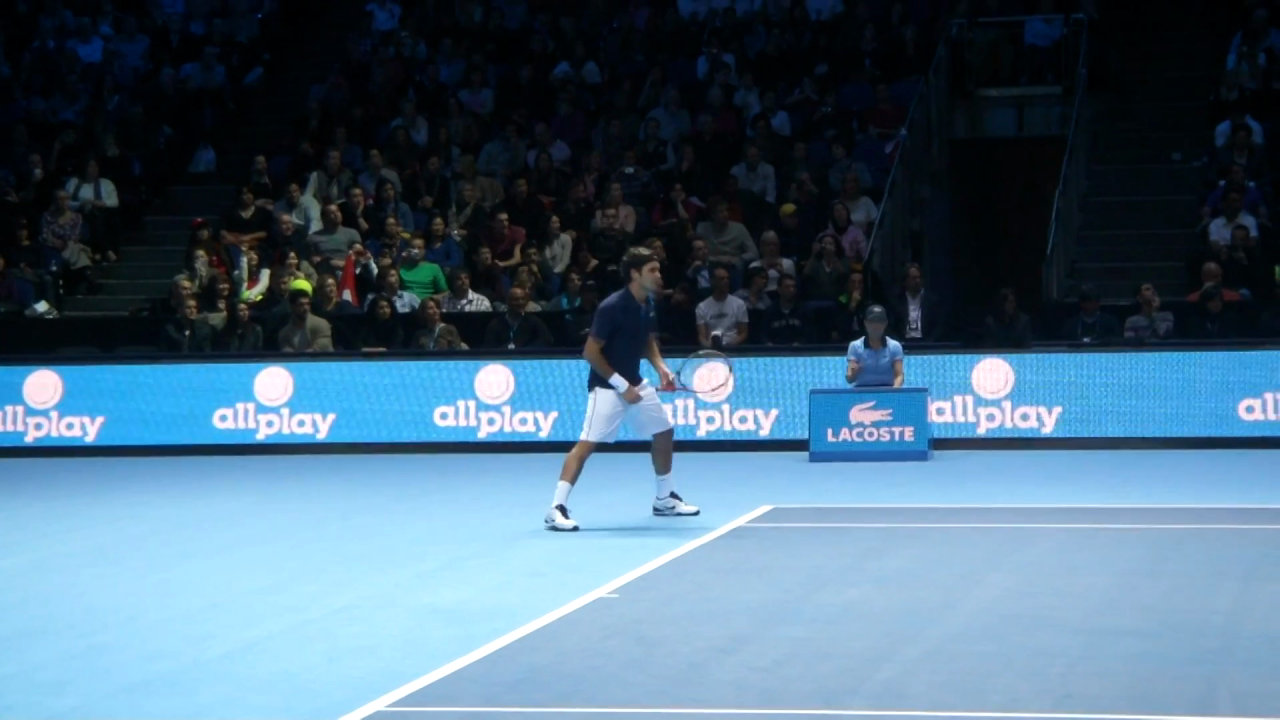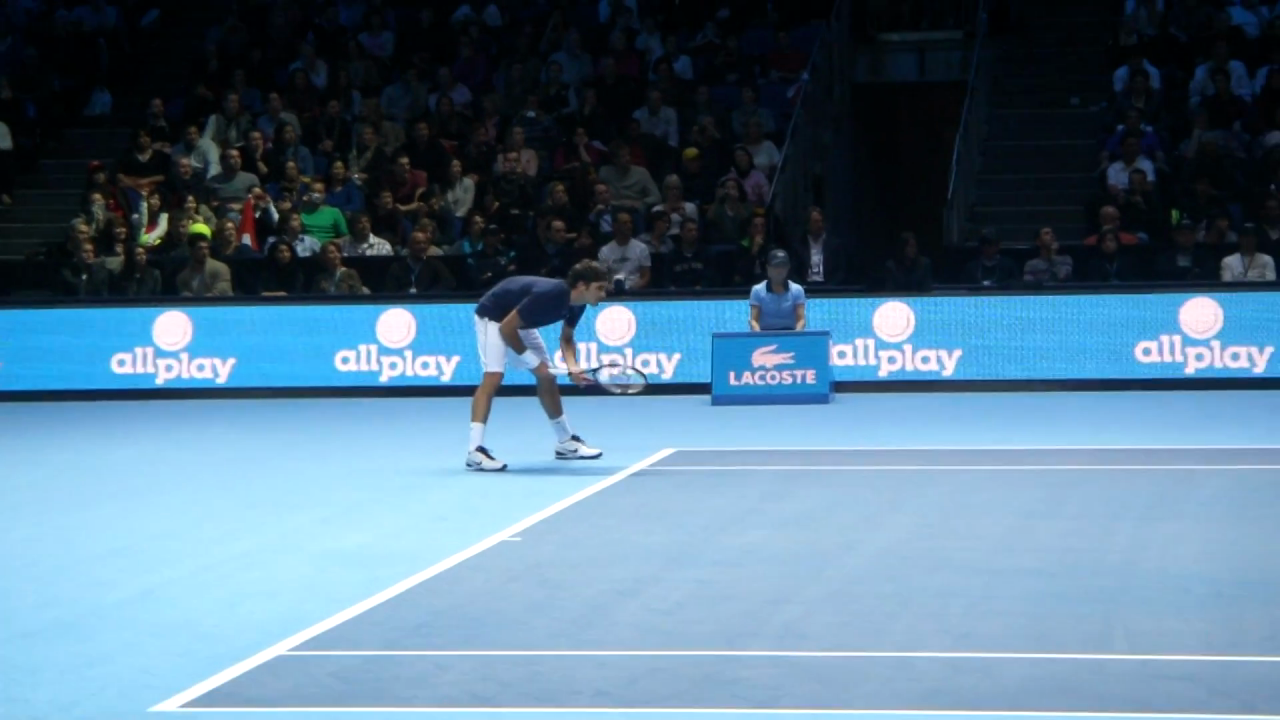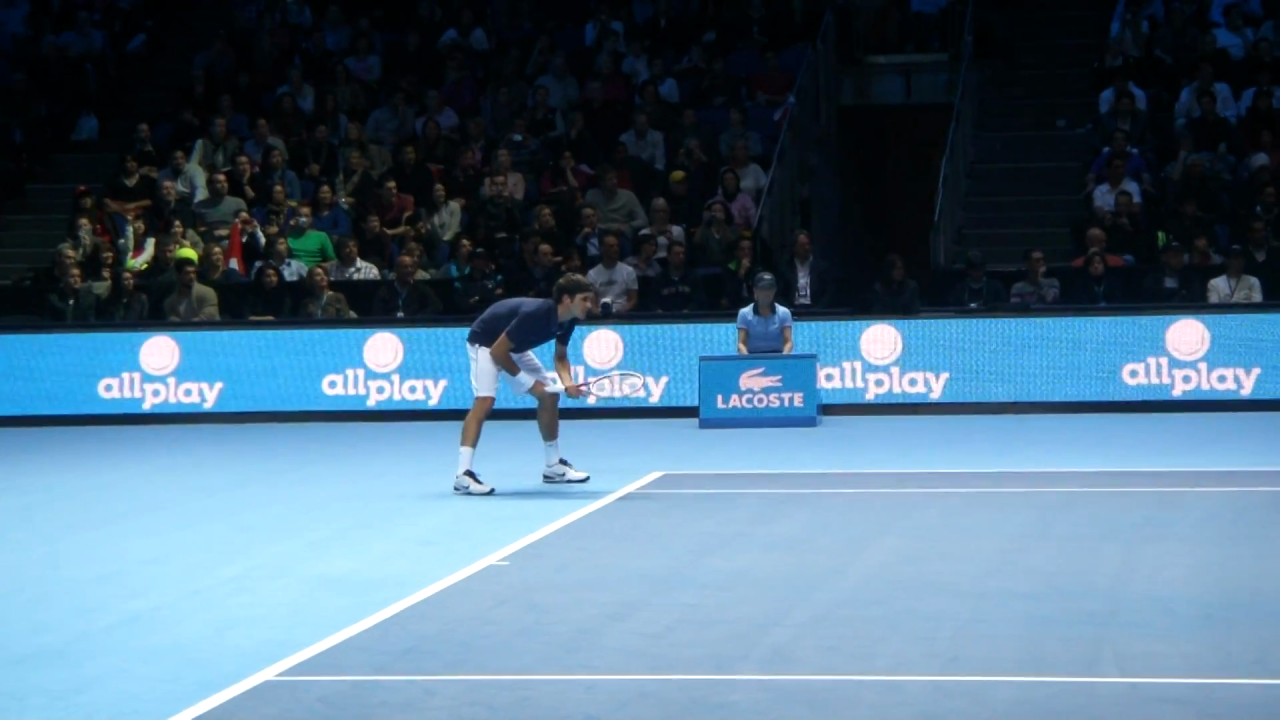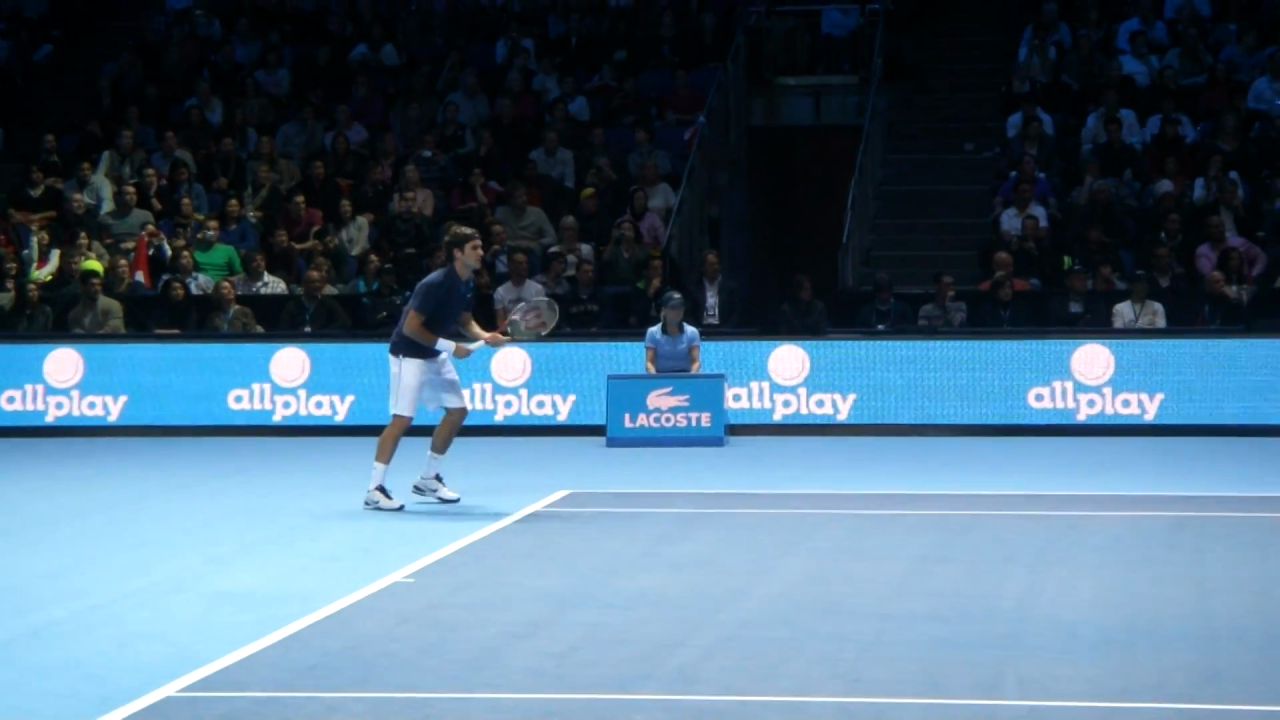
dt=0.7s
person 1, frame 1
left shoulder: (650, 303)
right shoulder: (612, 307)
right elbow: (591, 352)
left wrist: (662, 368)
right wrist: (621, 386)
left hip: (634, 382)
right hip: (607, 385)
left knee: (664, 432)
right knee: (589, 442)
left ankle: (664, 499)
right ankle: (558, 508)
person 1, frame 2
left shoulder: (576, 304)
right shoulder: (547, 295)
left elbow: (566, 338)
right elbow: (507, 327)
left wrist: (573, 367)
right wrist: (533, 361)
left hip: (519, 322)
right hip: (493, 316)
left knee: (547, 376)
right knee: (494, 377)
left ankle: (565, 442)
right ankle: (475, 451)
person 1, frame 3
left shoulder: (568, 320)
right shoulder: (534, 314)
left elbow: (560, 356)
right elbow: (498, 351)
left wrist: (568, 383)
right wrist: (528, 382)
left hip: (516, 347)
right hip: (486, 342)
left knee: (550, 395)
right knee: (484, 401)
left ankle: (553, 466)
right ankle: (463, 476)
person 1, frame 4
left shoulder: (467, 284)
right shoulder: (436, 283)
left elbow: (465, 321)
right elbow: (410, 327)
left wrist: (484, 336)
right wrist: (450, 347)
left hip: (434, 355)
right hip: (409, 354)
left knee: (457, 411)
right knee: (403, 419)
left ankle: (428, 479)
right ankle: (375, 489)
